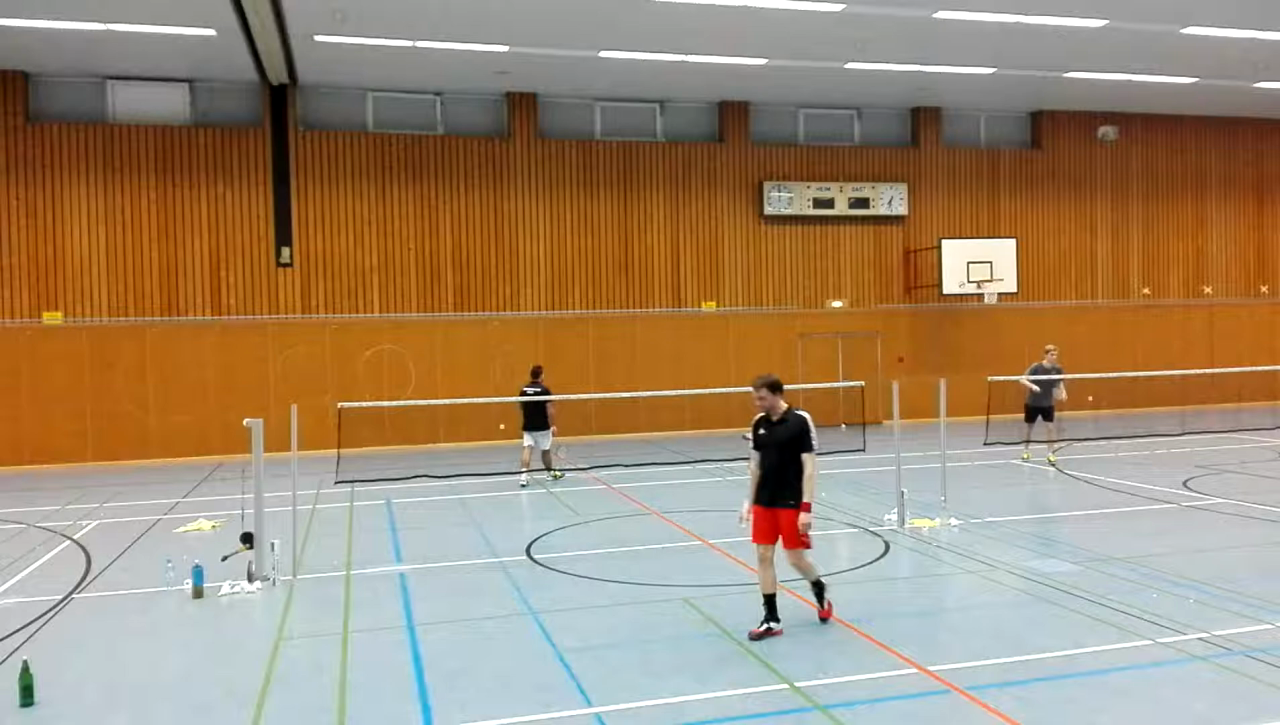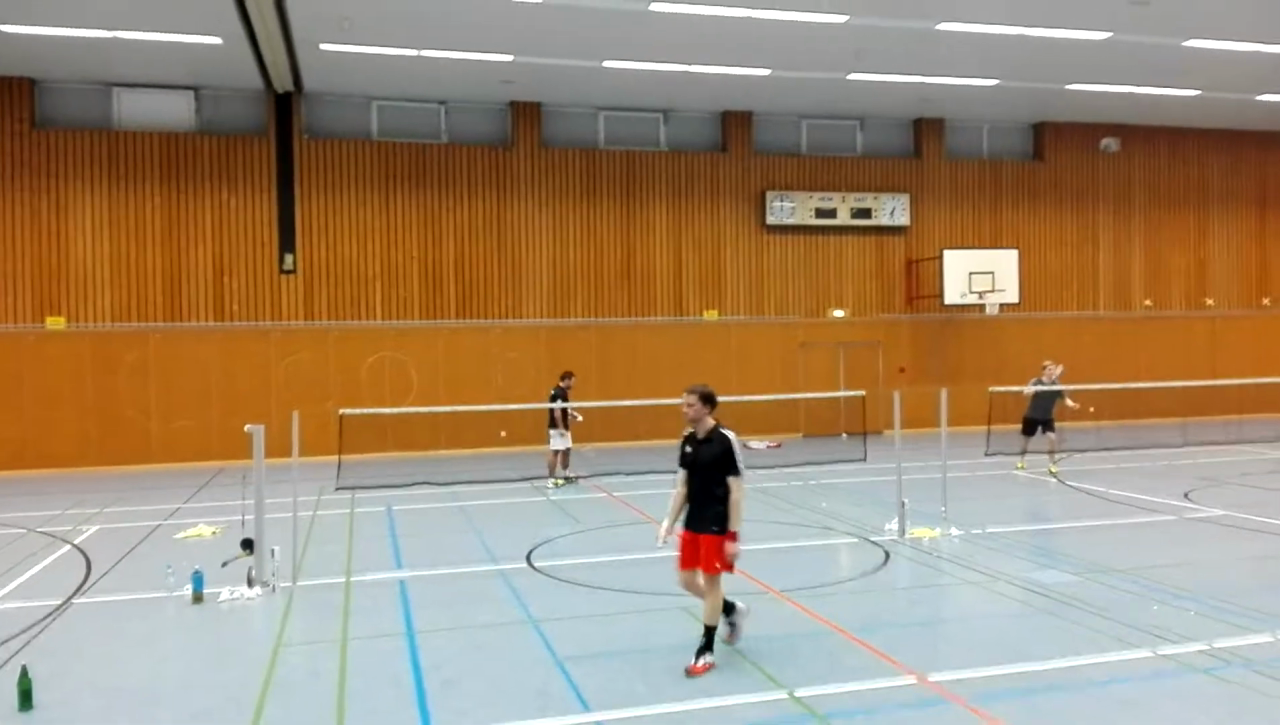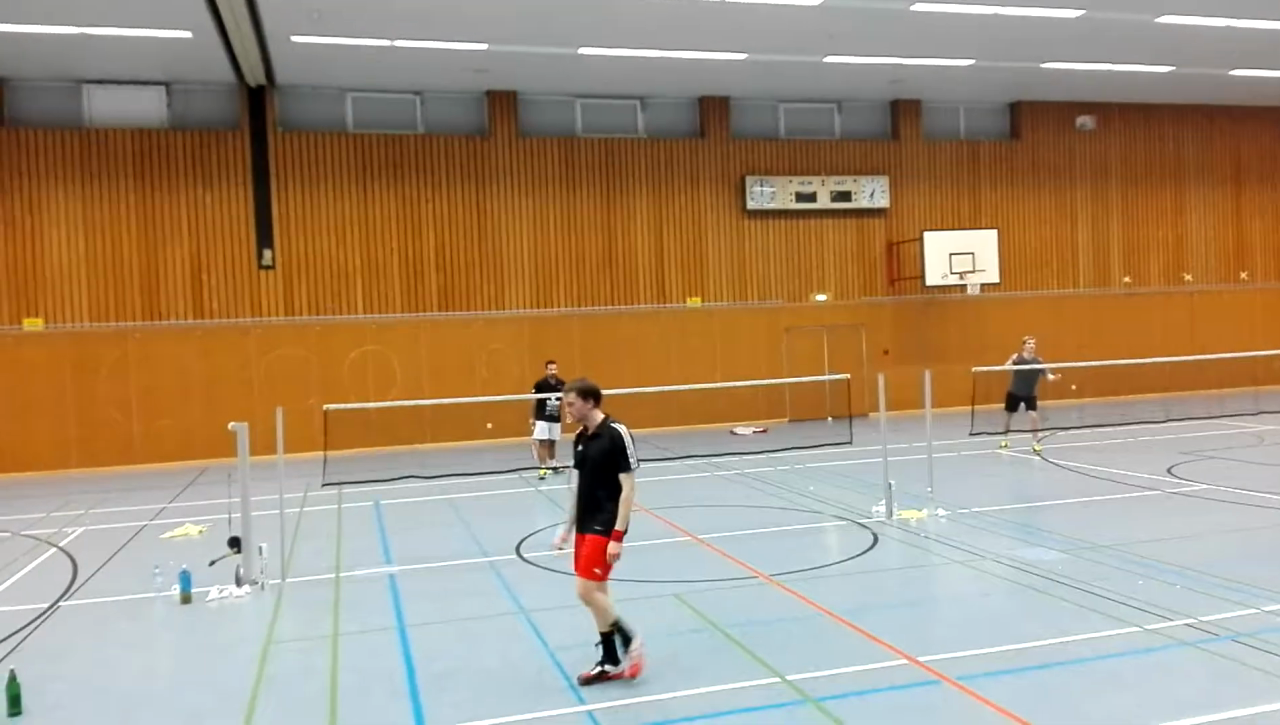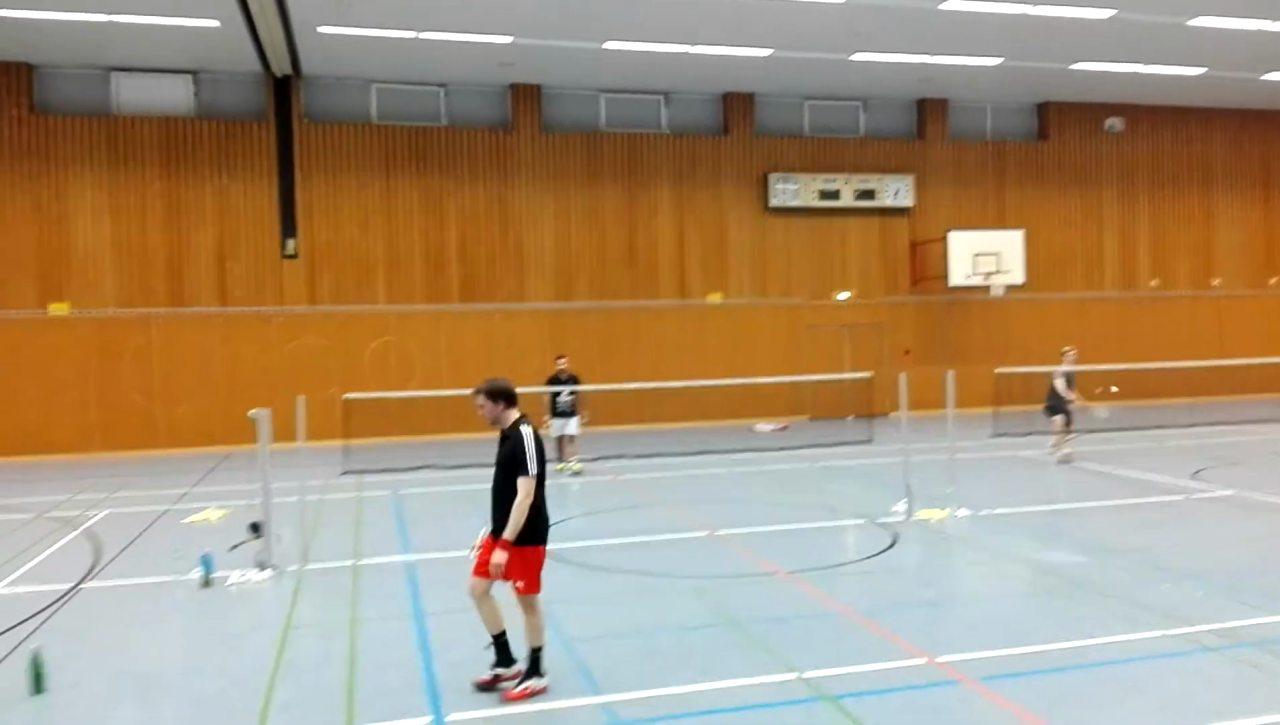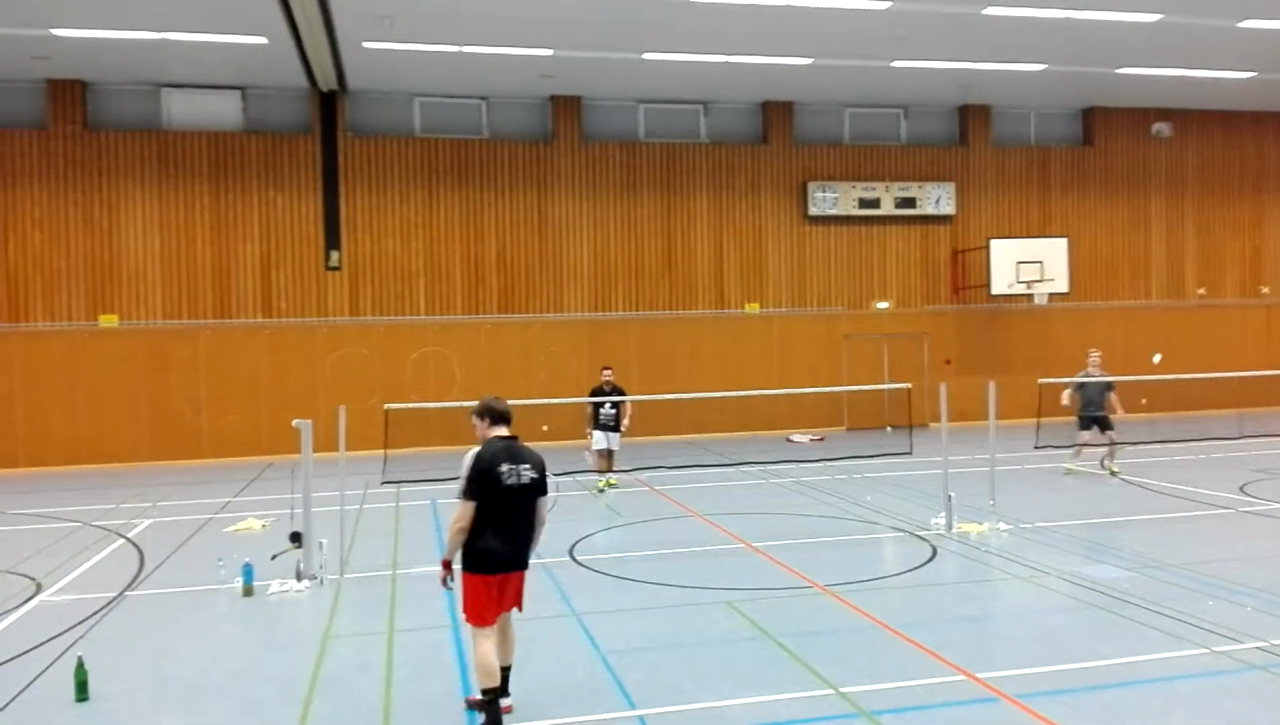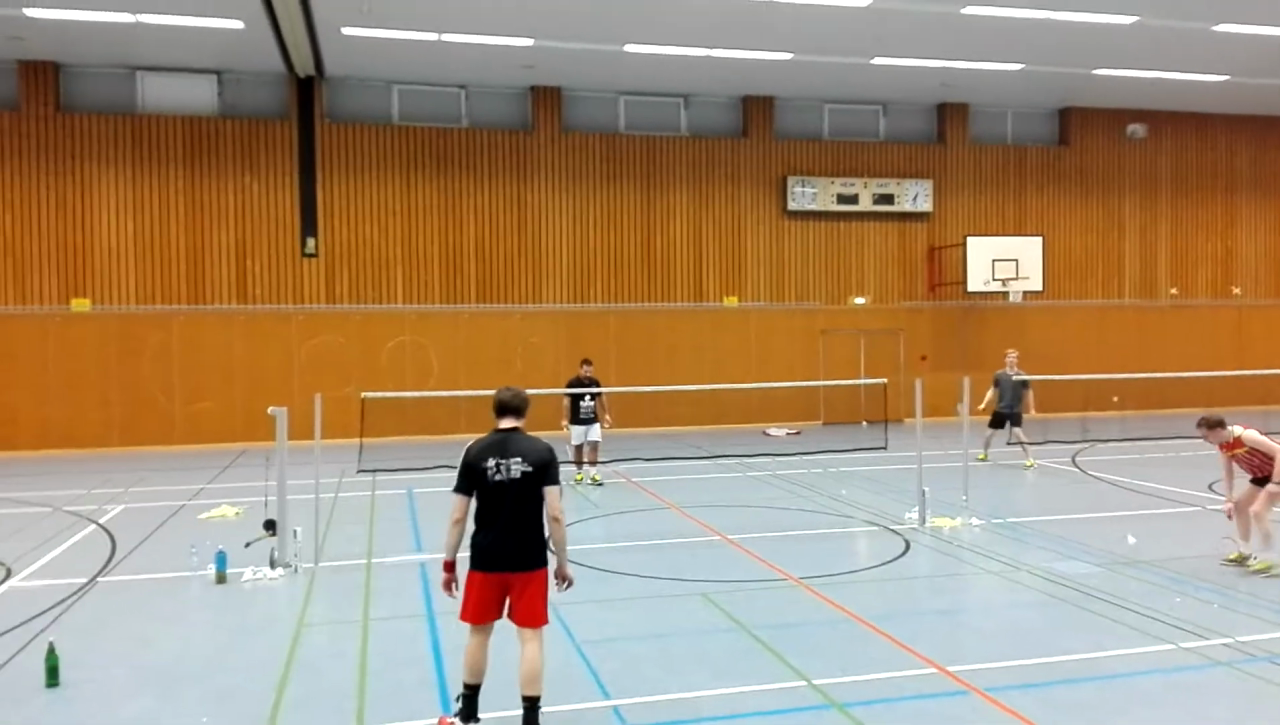
dt=0.7s
person 1, frame 1
left shoulder: (801, 421)
right shoulder: (759, 423)
left elbow: (810, 467)
left wrist: (806, 508)
right wrist: (749, 500)
left hip: (791, 502)
right hip: (765, 501)
left knee: (795, 557)
right knee: (763, 556)
left ankle: (820, 592)
right ankle: (771, 618)
person 1, frame 2
left shoulder: (725, 440)
right shoulder: (688, 440)
left elbow: (736, 491)
left wrist: (733, 536)
right wrist: (669, 521)
left hip: (717, 526)
right hip: (692, 524)
left knee: (711, 584)
right knee: (687, 580)
left ankle: (706, 650)
right ankle: (732, 611)
person 1, frame 3
left shoulder: (617, 435)
right shoulder: (580, 438)
left elbow: (628, 489)
left wrist: (617, 536)
right wrist: (567, 526)
left hip: (605, 528)
right hip: (585, 527)
left knee: (587, 590)
right knee: (597, 590)
left ankle: (628, 641)
right ankle: (610, 660)
person 1, frame 4
left shoulder: (524, 436)
right shoulder: (506, 435)
left elbow: (525, 496)
left wrist: (506, 546)
right wrist: (494, 536)
left hip: (525, 537)
right hip: (502, 533)
left knee: (526, 601)
right knee: (478, 588)
left ankle: (535, 674)
right ankle: (505, 661)
person 1, frame 5
left shoulder: (479, 458)
right shoulder: (534, 459)
left elbow: (462, 521)
right elbow: (541, 517)
left wrist: (447, 562)
left hip: (482, 560)
right hip: (517, 558)
left knee: (483, 635)
right knee: (502, 622)
right ankle: (500, 695)
person 1, frame 6
left shoulder: (475, 451)
right shoulder: (542, 451)
left elbow: (458, 517)
right elbow: (555, 515)
left wrist: (448, 564)
right wrist: (562, 563)
left hip: (486, 559)
right hip: (530, 560)
left knee: (479, 634)
right knee: (531, 638)
